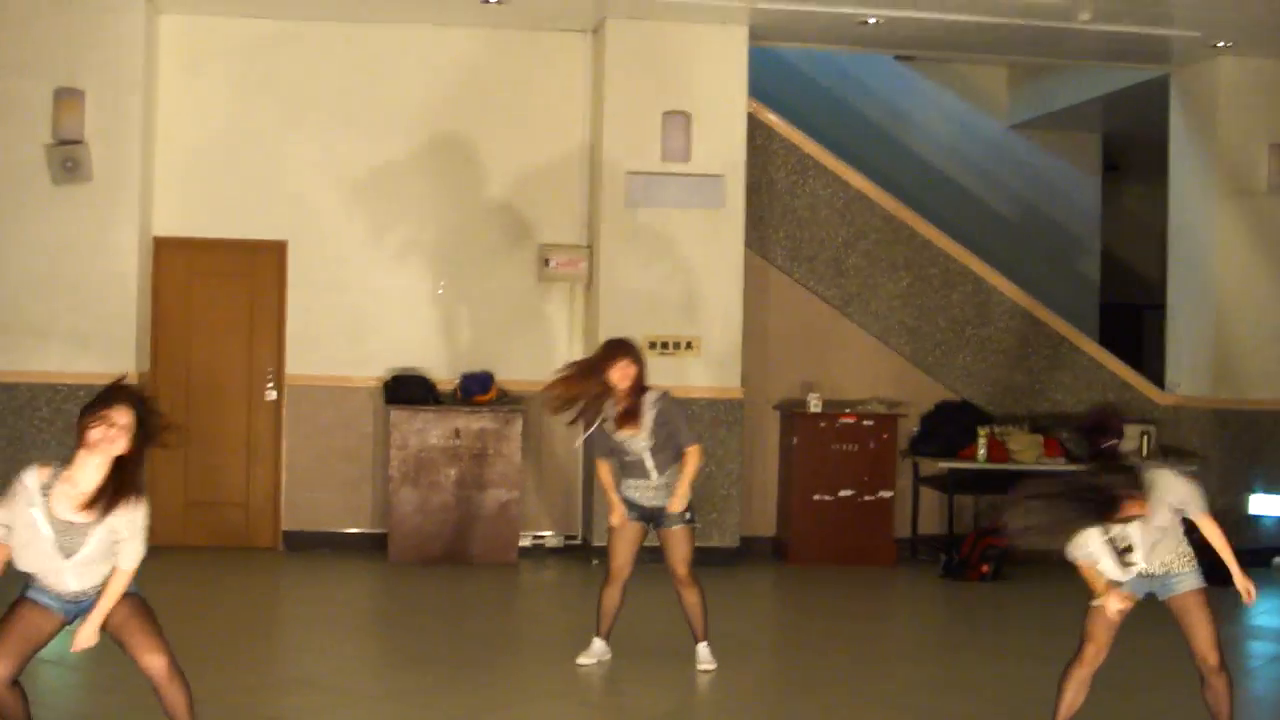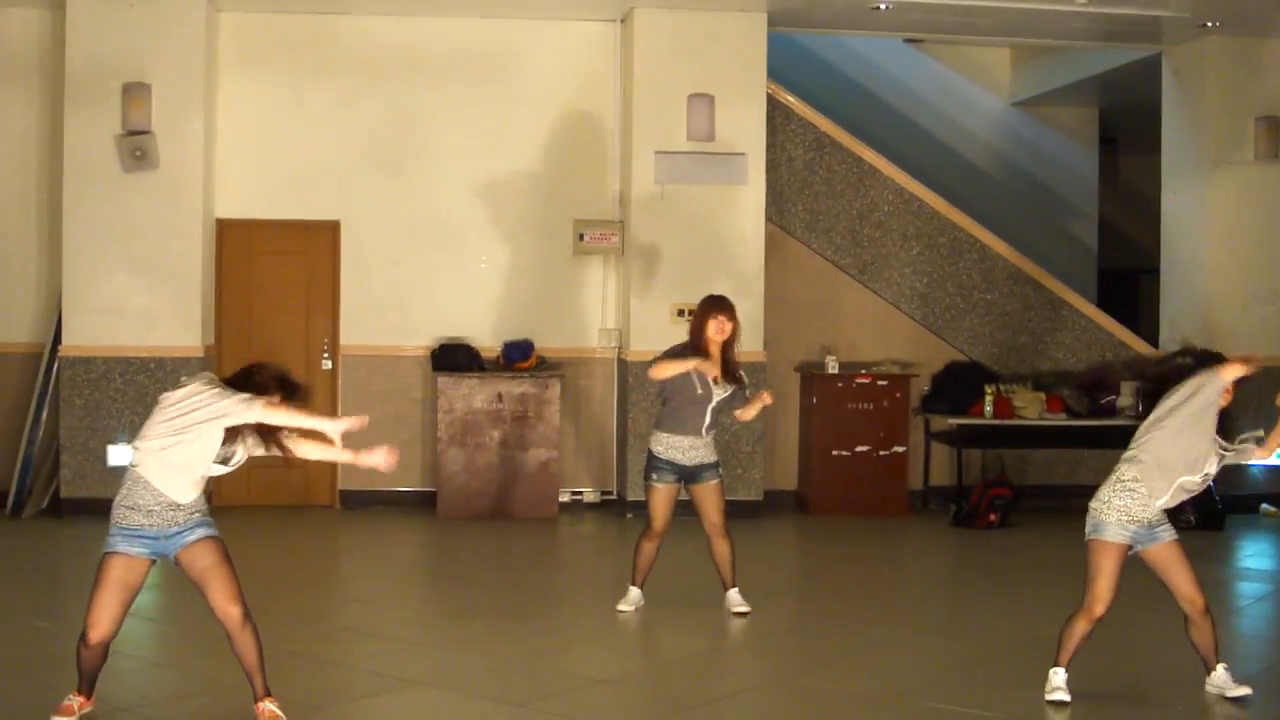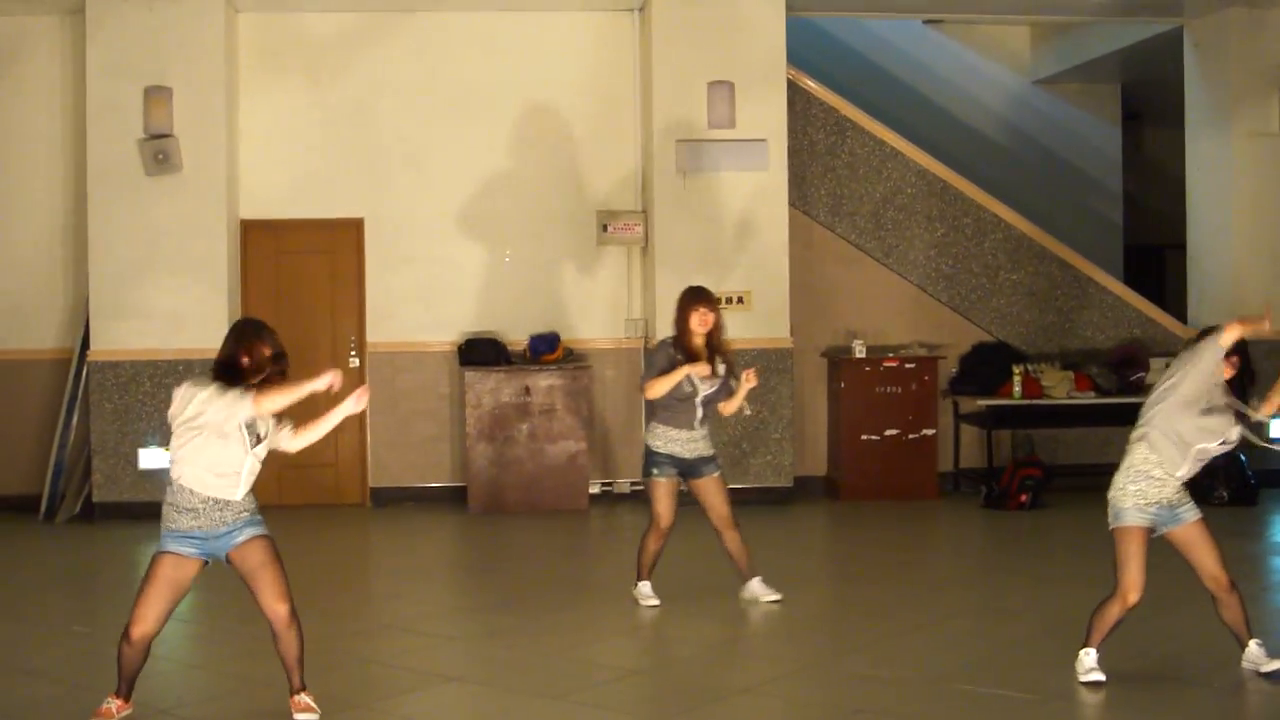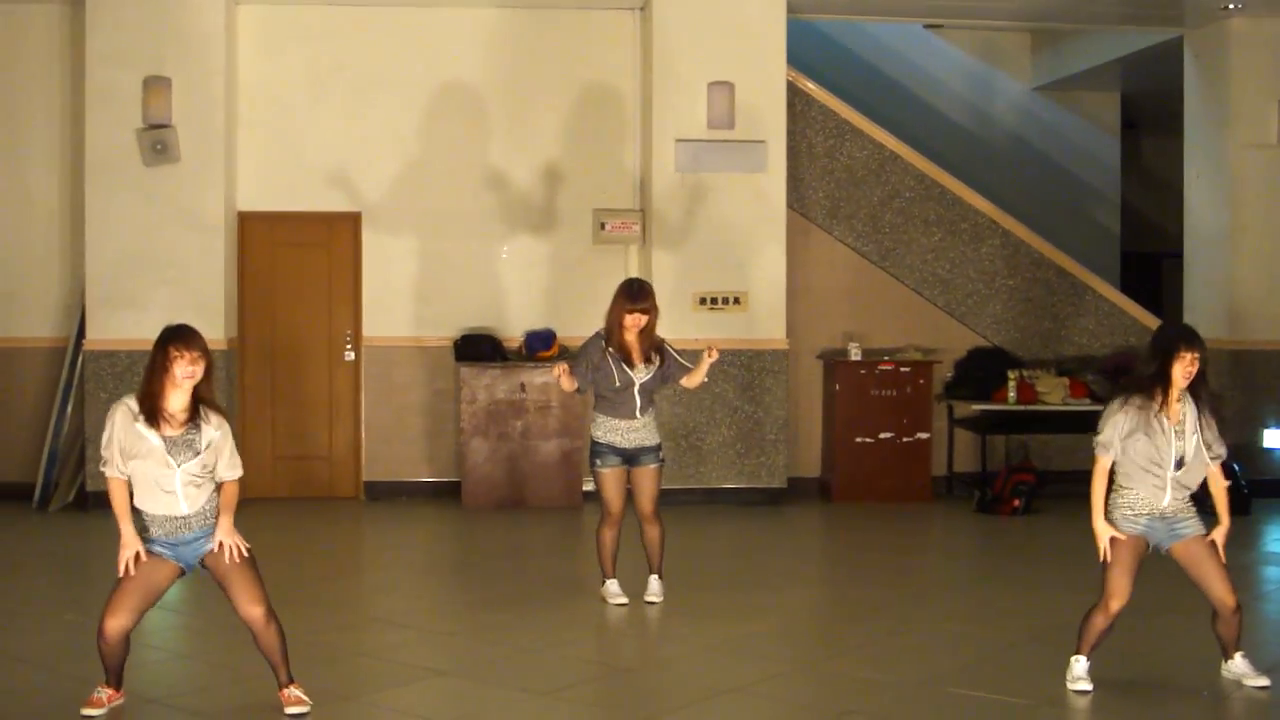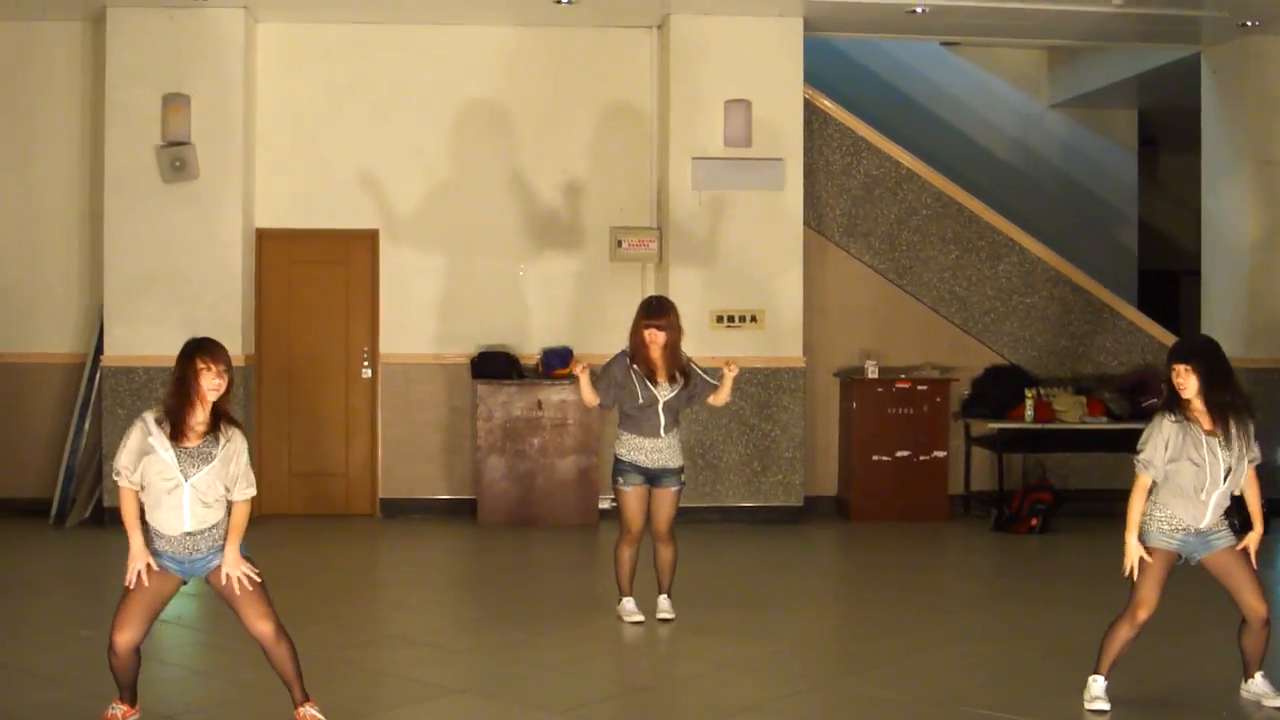
dt=0.7s
person 1, frame 1
left shoulder: (129, 505)
right shoulder: (32, 484)
left elbow: (126, 567)
left wrist: (94, 622)
left hip: (106, 590)
right hip: (47, 593)
left knee: (157, 662)
person 1, frame 2
left shoulder: (242, 427)
right shoulder: (204, 395)
left elbow: (290, 443)
right elbow: (259, 408)
left wrist: (358, 456)
right wrist: (327, 423)
left hip: (188, 520)
right hip: (135, 520)
left knee: (234, 613)
right knee: (96, 634)
person 1, frame 3
left shoulder: (252, 410)
right shoulder: (196, 394)
left elbow: (293, 441)
right elbow: (252, 404)
left wrist: (345, 408)
right wrist: (314, 383)
left hip: (242, 521)
right hip: (188, 526)
left knee: (281, 610)
right knee: (140, 630)
person 1, frame 4
left shoulder: (214, 423)
right shoulder: (127, 414)
right elbow: (115, 473)
left wrist: (227, 520)
right wrist: (127, 532)
left hip: (211, 530)
right hip: (159, 539)
left knee: (257, 612)
right knee: (112, 625)
left ankle: (288, 686)
right ankle: (112, 688)
person 1, frame 5
left shoulder: (230, 437)
right shoulder: (151, 428)
left elbow: (241, 497)
right elbow: (127, 484)
left wrist: (233, 549)
right wrist: (137, 544)
left hip: (217, 548)
right hip: (162, 552)
left knee: (266, 628)
right knee: (122, 639)
person 2, frame 1
left shoulder: (1165, 482)
right shoulder: (1083, 524)
left elbow: (1203, 519)
right elbow: (1083, 559)
left wrist: (1236, 571)
right wrist: (1103, 591)
left hip: (1175, 565)
right hip: (1122, 573)
left knee: (1211, 661)
right knee: (1090, 654)
person 2, frame 2
left shoulder: (1213, 443)
right shoulder: (1193, 398)
right elbow: (1230, 368)
right wrist: (1237, 368)
left hip: (1153, 519)
right hip: (1117, 509)
left knee: (1197, 603)
right knee: (1095, 607)
left ankle: (1217, 675)
right ankle: (1057, 675)
person 2, frame 3
left shoulder: (1221, 406)
right shoulder: (1189, 371)
right elbow: (1231, 332)
left hip: (1174, 497)
right hip: (1133, 494)
left knee: (1221, 581)
right knee: (1129, 593)
right ankle: (1087, 656)
person 2, frame 4
left shoulder: (1198, 411)
right shoulder: (1128, 408)
left elbow: (1214, 467)
right elbow: (1102, 465)
left wrist: (1224, 522)
right wrist: (1098, 521)
left hip: (1180, 515)
right hip: (1131, 512)
left knee: (1228, 601)
right knee: (1114, 602)
left ankle: (1233, 661)
right ankle: (1079, 663)
person 2, frame 5
left shoulder: (1237, 418)
right shoulder: (1168, 423)
left elbow: (1248, 473)
right elbow: (1143, 481)
right wrist: (1131, 537)
left hip: (1214, 528)
right hip: (1165, 526)
right knee: (1140, 610)
right ankle: (1097, 682)
person 3, frame 1
left shoulder: (659, 404)
right shoulder: (600, 414)
left elbow: (692, 450)
right elbow: (603, 462)
left wrist: (681, 490)
right wrist: (615, 501)
left hip: (671, 499)
right hip: (631, 497)
left knee: (683, 575)
right knee: (617, 573)
left ankle: (702, 646)
right ankle: (600, 643)
person 3, frame 2
left shoulder: (731, 369)
right shoulder: (684, 353)
left elbow: (742, 412)
right elbow: (654, 371)
left wrist: (759, 402)
right wrist: (697, 362)
left hip: (704, 457)
right hip: (666, 453)
left knee: (717, 527)
right knee: (656, 529)
left ankle: (732, 592)
right ankle: (635, 591)
person 3, frame 3
left shoulder: (719, 358)
right shoulder: (665, 351)
left elbow: (725, 408)
right elbow: (649, 391)
left wrist: (743, 389)
right wrist: (685, 370)
left hip: (700, 449)
right hip: (663, 448)
left knee: (725, 520)
right knee: (662, 524)
left ankle: (752, 582)
right ankle: (642, 584)
person 3, frame 4
left shoulder: (656, 348)
right shoulder: (599, 345)
left elbow: (689, 380)
right elbow: (572, 383)
left wrist: (705, 363)
right wrist: (562, 374)
left hip: (645, 439)
right hip: (608, 440)
left knee: (648, 513)
right knee: (612, 514)
left ankle: (655, 578)
right ankle: (610, 582)
person 3, frame 5
left shoulder: (683, 367)
right shoulder: (624, 365)
left elbow: (717, 397)
right elbow: (592, 399)
left wrist: (729, 376)
right wrist: (582, 376)
left hip: (669, 460)
right hip: (631, 458)
left knee: (663, 533)
right knee: (632, 532)
left ankle: (664, 598)
right ankle: (625, 599)
